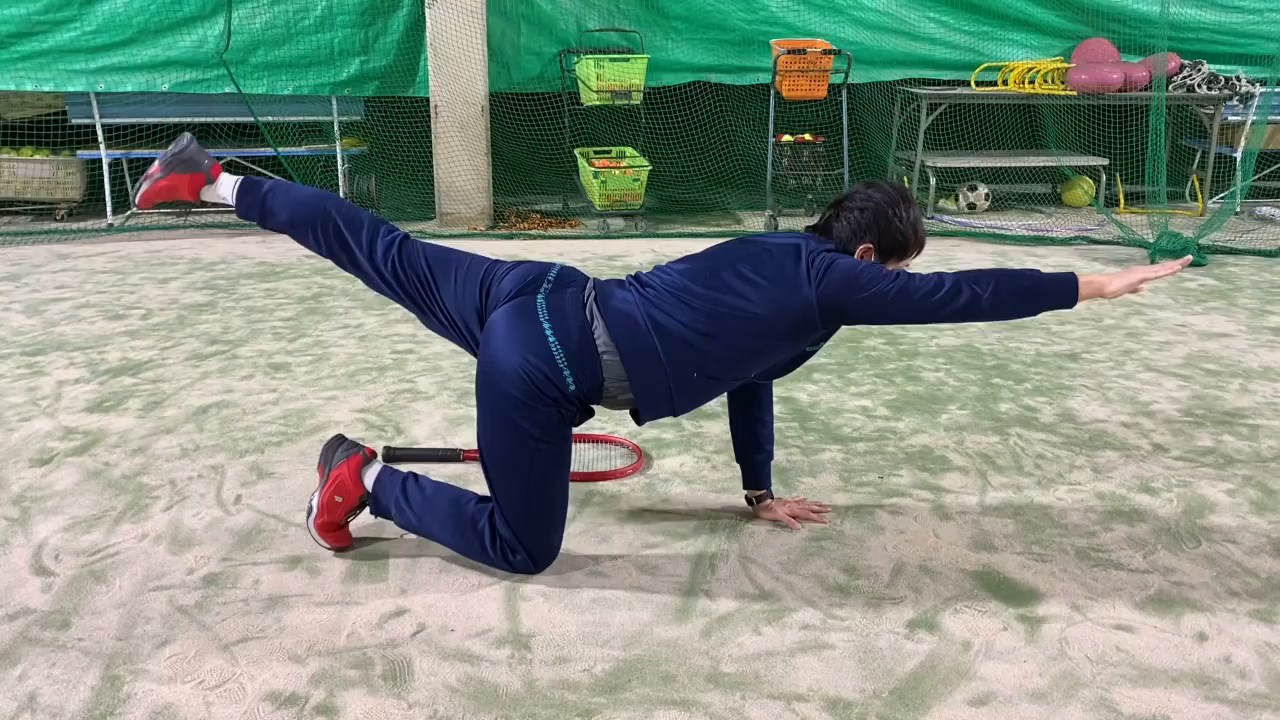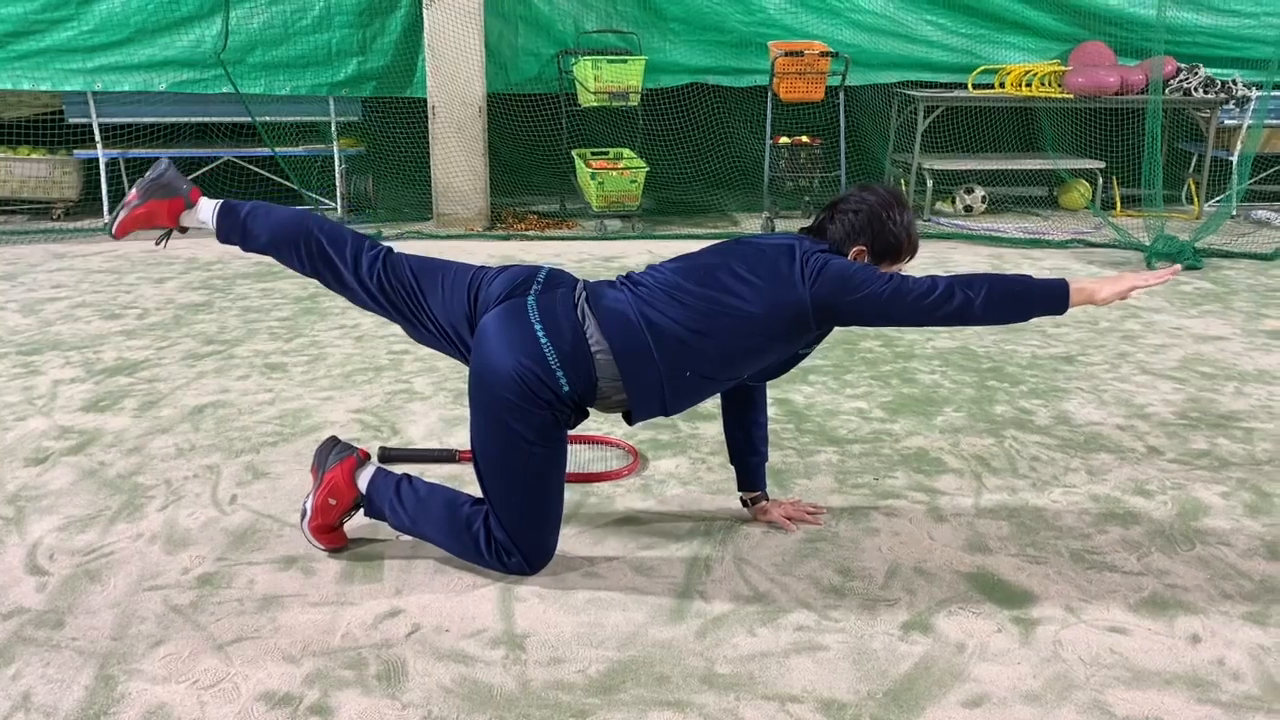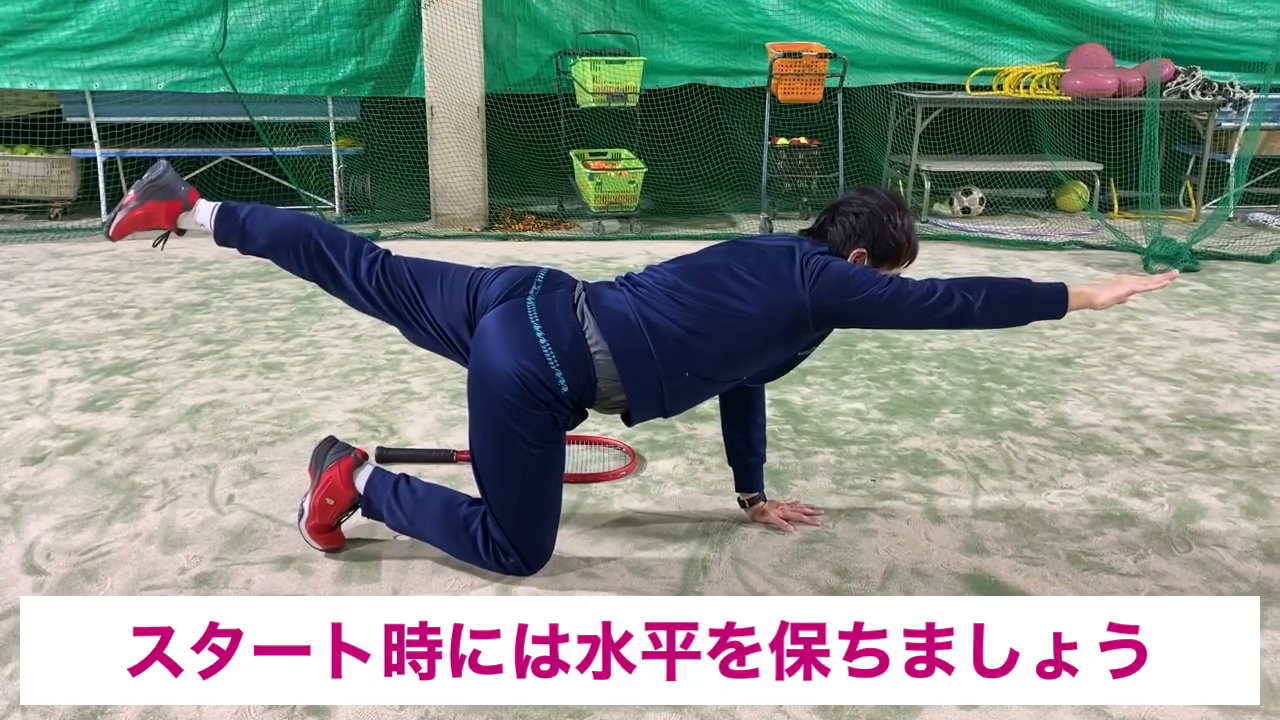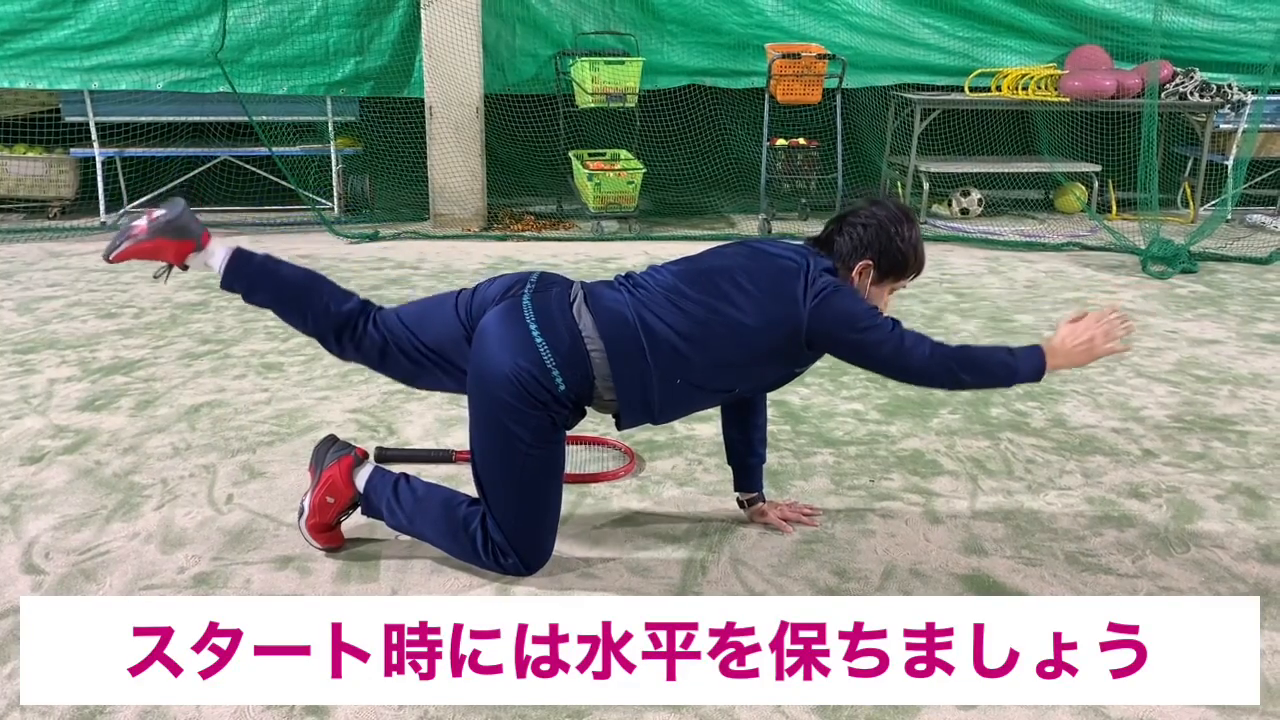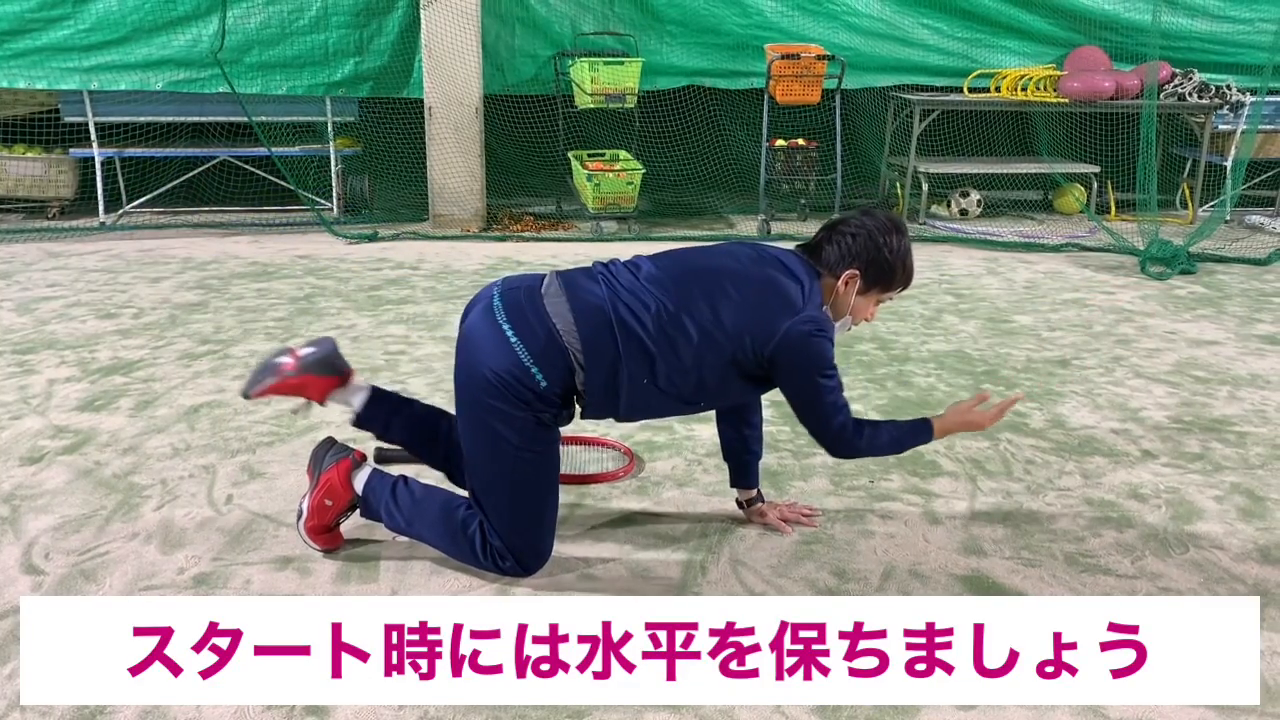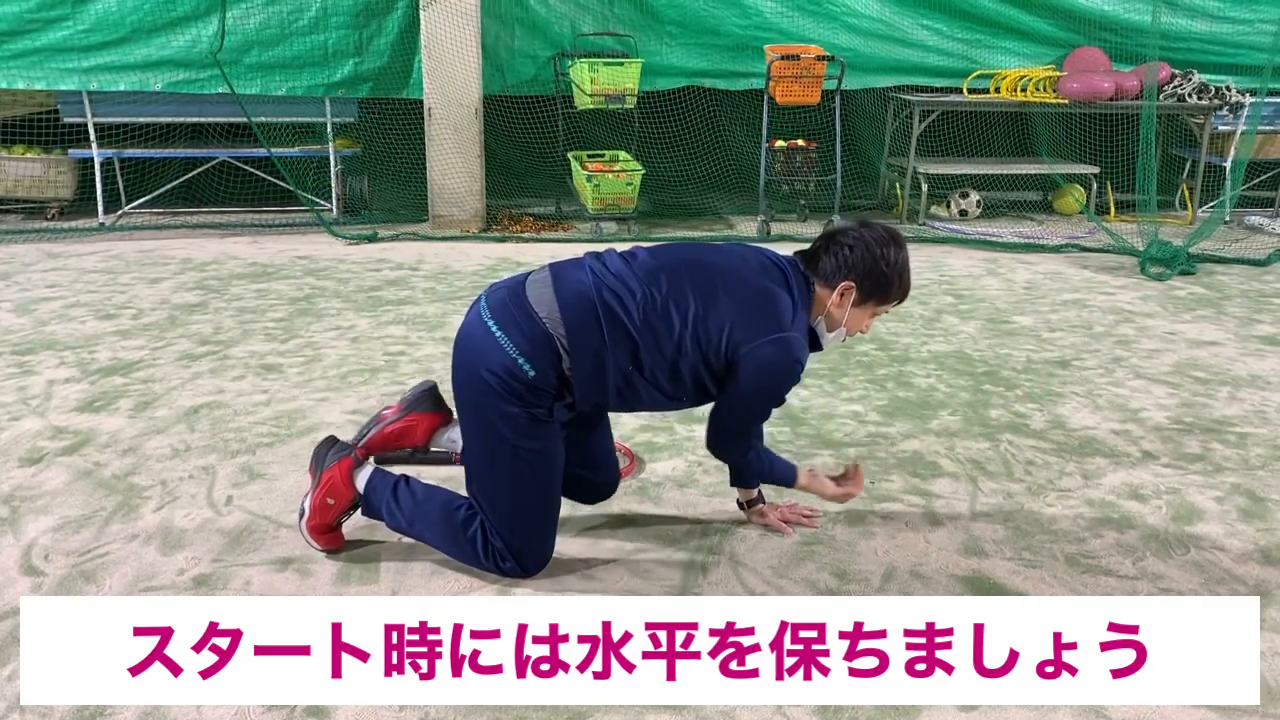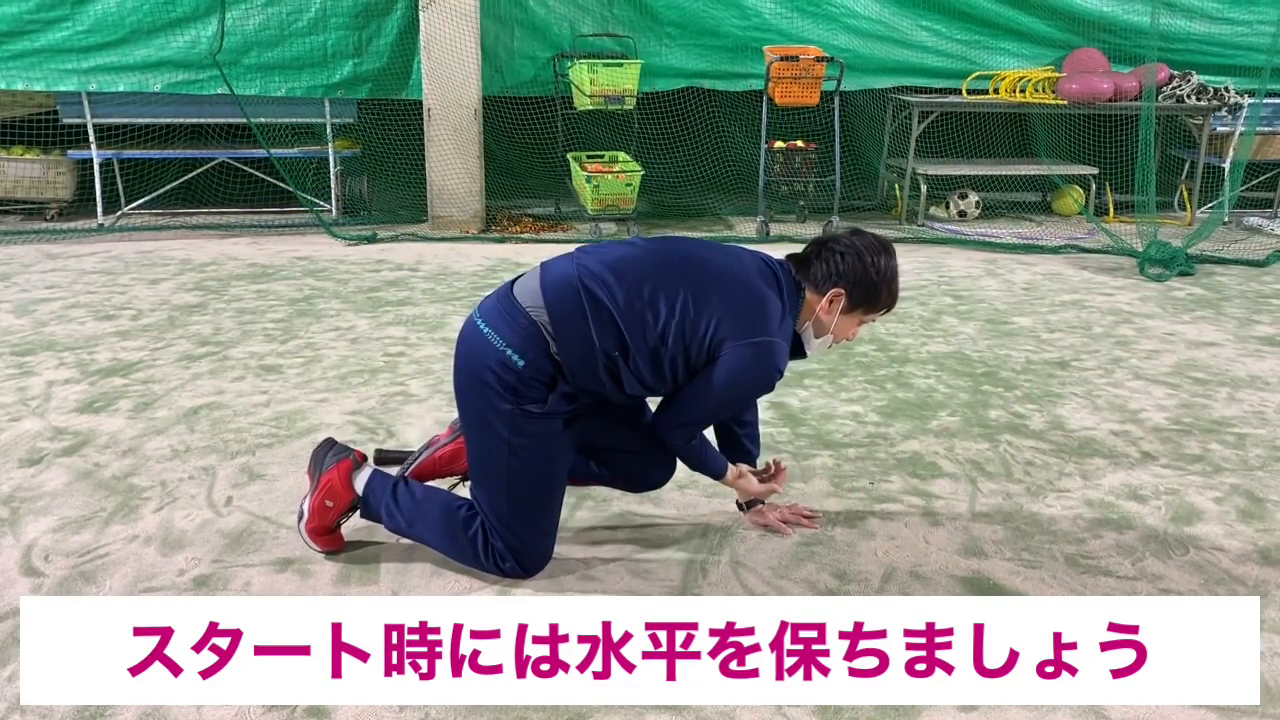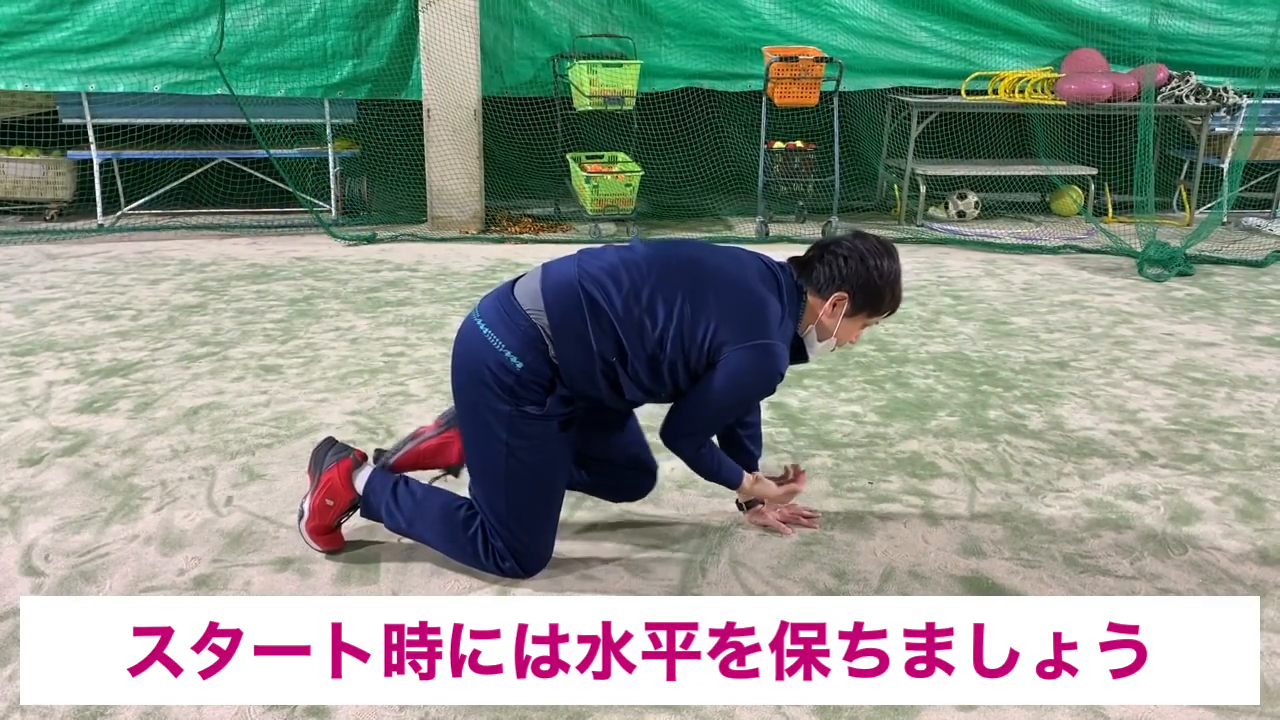
dt=0.5s
person 1, frame 1
left shoulder: (776, 257)
right shoulder: (830, 284)
left elbow: (748, 379)
right elbow: (963, 296)
left wrist: (760, 493)
right wrist: (1090, 286)
left hip: (533, 297)
right hip: (539, 367)
left knee: (381, 255)
right knee: (522, 546)
left ankle: (211, 181)
right ankle: (364, 479)
person 1, frame 2
left shoulder: (767, 259)
right shoulder: (822, 282)
left elbow: (742, 383)
right elbow: (953, 299)
left wrist: (758, 496)
right wrist: (1081, 291)
left hip: (523, 301)
right hip: (535, 370)
left knee: (368, 270)
right knee: (518, 548)
left ankle: (190, 206)
right ankle: (358, 480)
person 1, frame 3
left shoulder: (768, 259)
right shoulder: (822, 286)
left elbow: (740, 382)
right elbow: (952, 301)
left wrist: (755, 497)
right wrist: (1078, 295)
left hip: (523, 302)
right hip: (535, 371)
left knee: (364, 272)
right knee: (517, 550)
left ankle: (188, 209)
right ankle: (358, 481)
person 1, frame 4
left shoulder: (771, 261)
right shoulder: (823, 302)
left elbow: (743, 383)
right elbow: (932, 364)
left wrist: (753, 496)
right wrist: (1050, 354)
left hip: (525, 306)
right hip: (535, 373)
left knee: (360, 329)
right knee: (514, 547)
left ankle: (195, 245)
right ankle: (359, 480)
person 1, frame 5
left shoulder: (767, 269)
right shoulder: (801, 328)
left elbow: (736, 388)
right elbow: (839, 435)
left wrist: (749, 496)
right wrist: (943, 427)
left hip: (509, 312)
right hip: (520, 367)
left knee: (479, 469)
right knee: (514, 551)
left ankle: (336, 384)
right ankle: (355, 484)
person 1, frame 6
left shoulder: (770, 274)
right shoulder: (780, 346)
left elbow: (732, 394)
right elbow: (729, 440)
left wrist: (752, 498)
right wrist: (807, 482)
left hip: (517, 317)
right hip: (515, 361)
left knee: (596, 484)
right knee: (517, 555)
left ankle: (440, 426)
right ankle: (356, 480)
person 1, frame 7
left shoulder: (765, 277)
right shoulder: (762, 347)
left elbow: (732, 400)
right elbow: (675, 425)
left wrist: (753, 498)
right wrist: (732, 475)
left hip: (535, 332)
right hip: (513, 360)
left knee: (651, 467)
right knee: (517, 556)
left ankle: (478, 450)
right ankle: (356, 482)
person 1, frame 8
left shoulder: (767, 283)
right shoulder: (762, 349)
left elbow: (734, 400)
right elbow: (683, 434)
left wrist: (755, 497)
right wrist: (748, 484)
left hip: (528, 332)
right hip: (511, 360)
left knee: (633, 479)
right knee: (516, 554)
left ankle: (468, 443)
right ankle: (356, 481)
